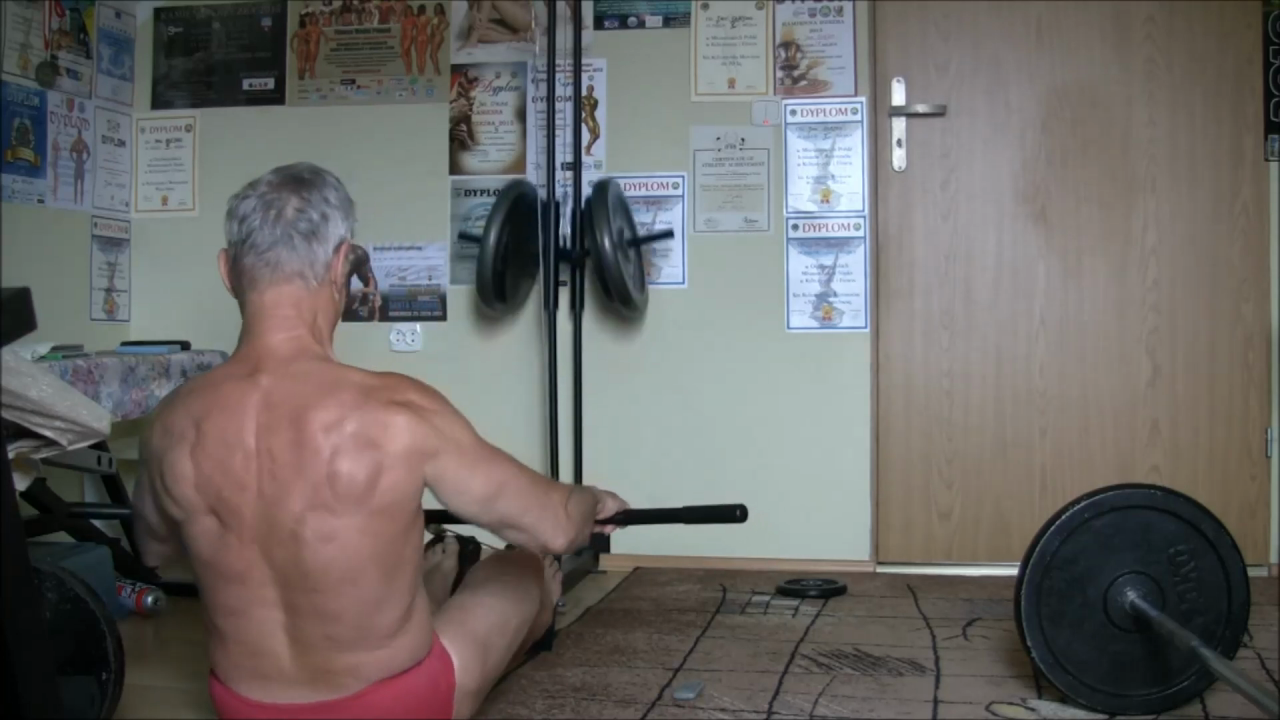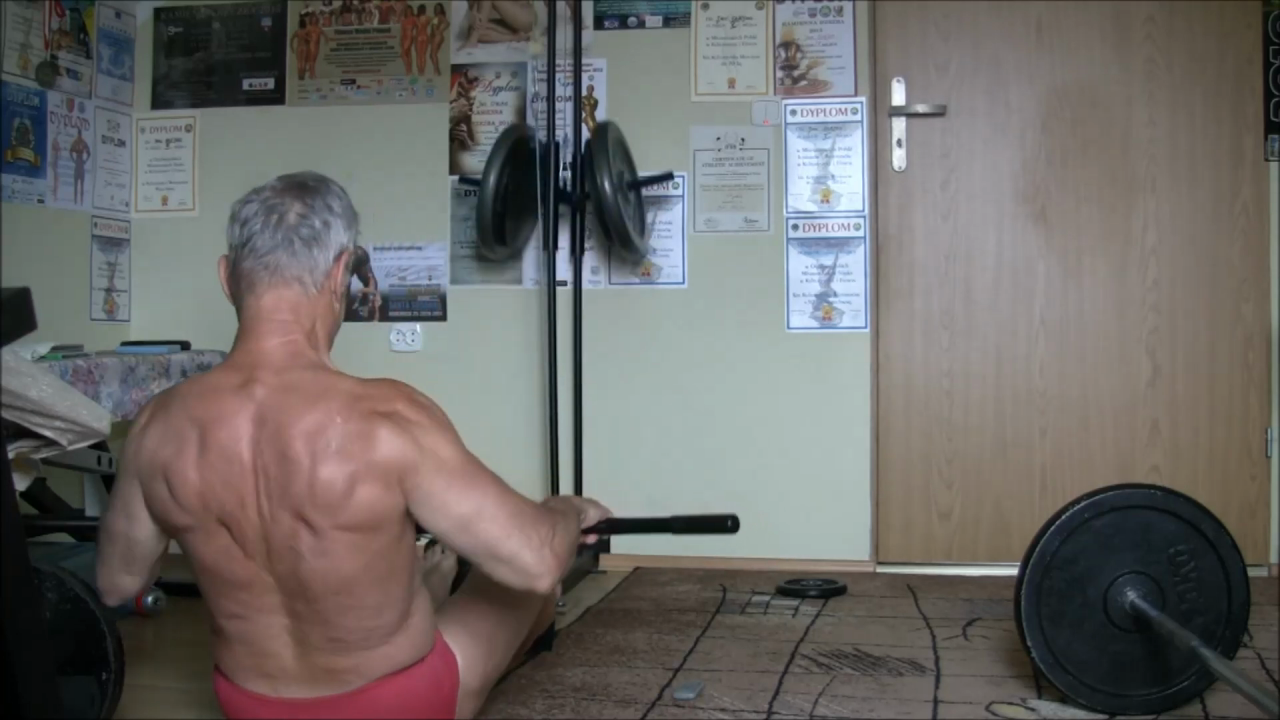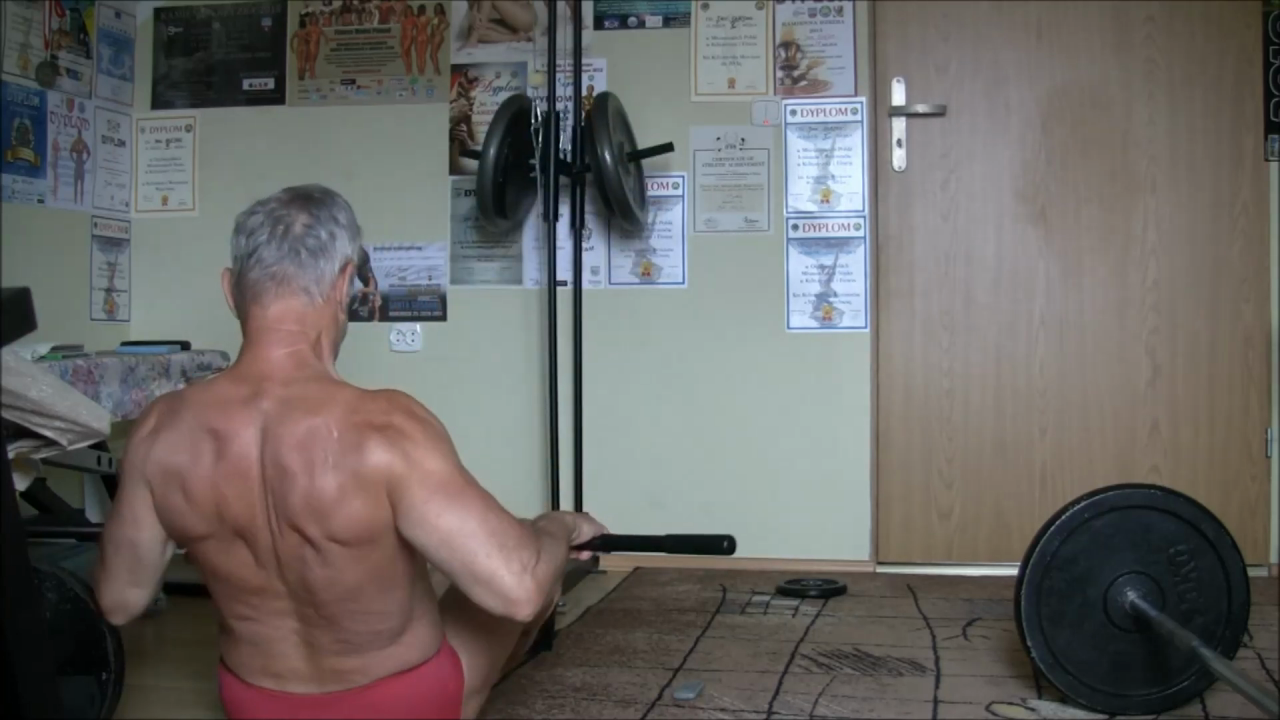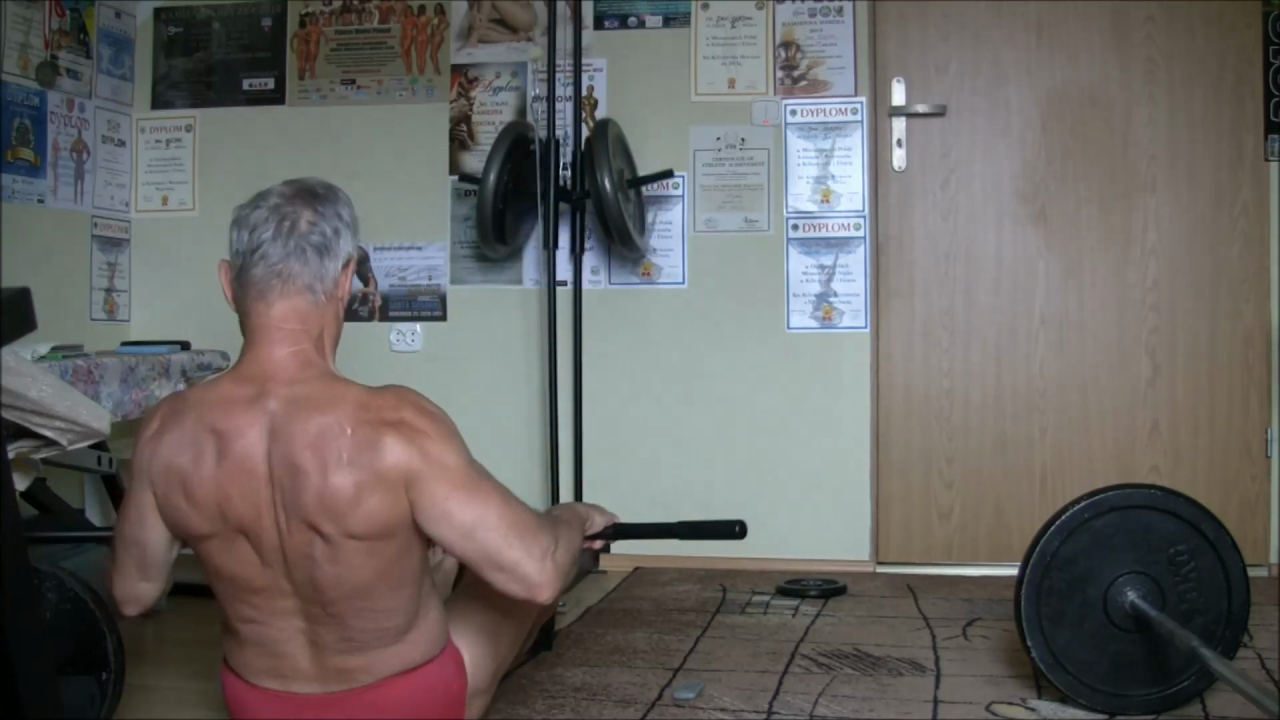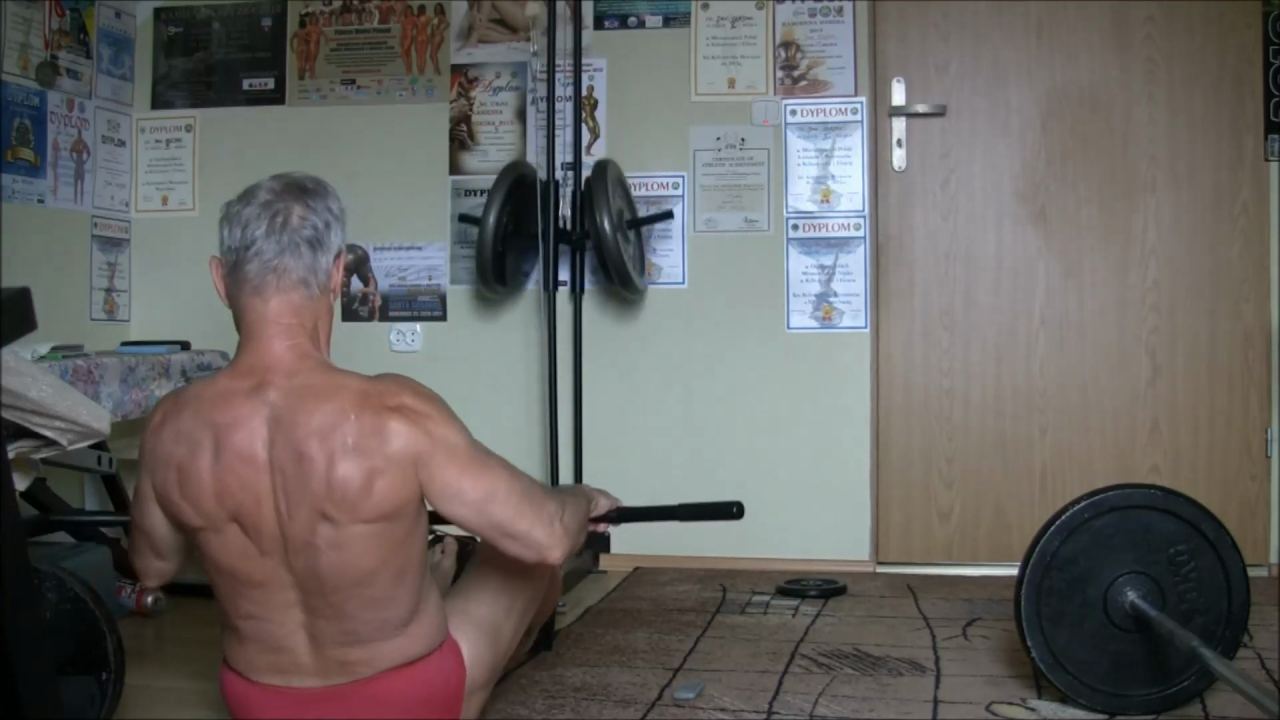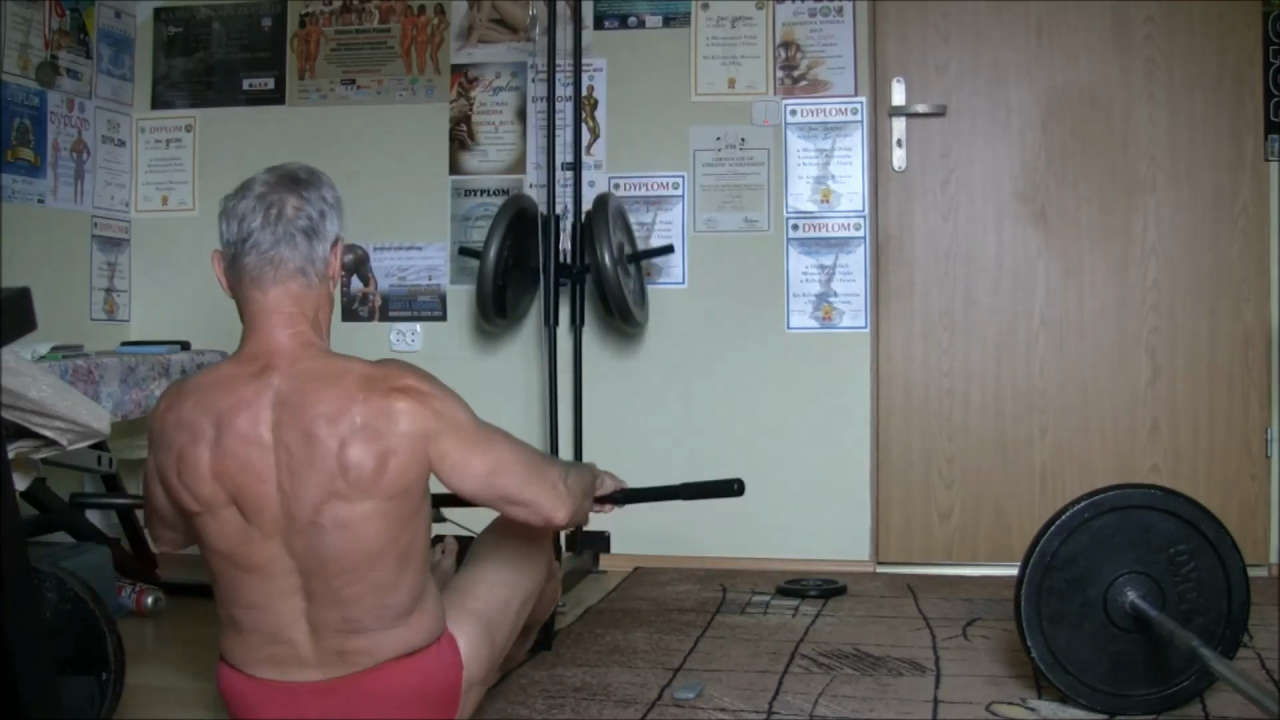
dt=0.2s
person 1, frame 1
left shoulder: (174, 423)
right shoulder: (395, 412)
left elbow: (156, 545)
right elbow: (554, 525)
right wrist: (591, 501)
right knee: (527, 572)
person 1, frame 2
left shoulder: (160, 425)
right shoulder: (386, 421)
left elbow: (116, 581)
right elbow: (537, 564)
right wrist: (570, 512)
right knee: (529, 578)
person 1, frame 3
left shoulder: (163, 431)
right shoulder: (383, 432)
left elbow: (118, 599)
right elbow: (518, 589)
right wrist: (559, 528)
right knee: (529, 574)
person 1, frame 4
left shoulder: (168, 433)
right shoulder: (391, 428)
left elbow: (133, 593)
right elbow: (537, 574)
right wrist: (574, 519)
right knee: (529, 565)
person 1, frame 5
left shoulder: (172, 426)
right shoulder: (392, 416)
left elbow: (152, 569)
right elbow: (547, 537)
right wrist: (583, 500)
right knee: (525, 551)
person 1, frame 6
left shoulder: (178, 414)
right shoulder: (397, 401)
right elbow: (552, 503)
right wrist: (590, 480)
right knee: (525, 542)
right ankle: (495, 666)
